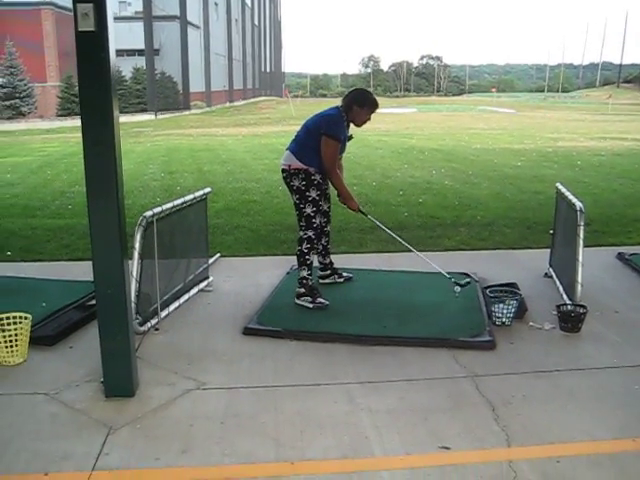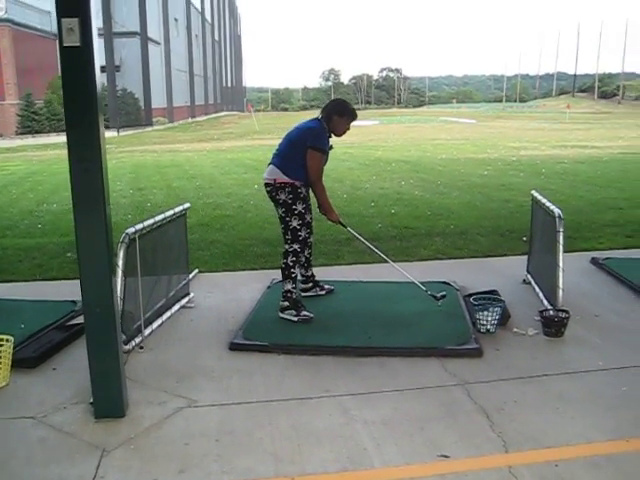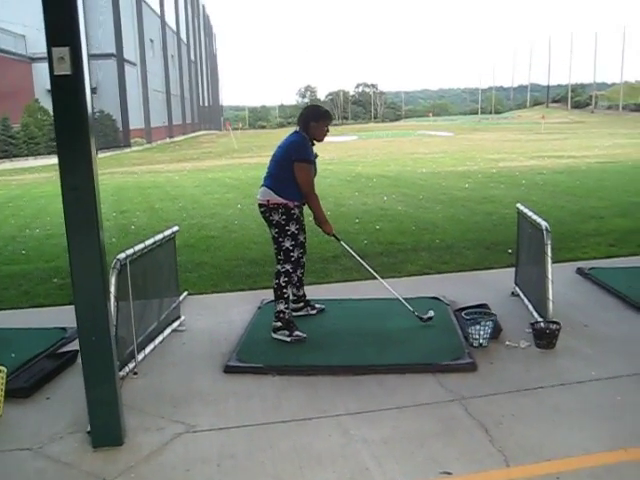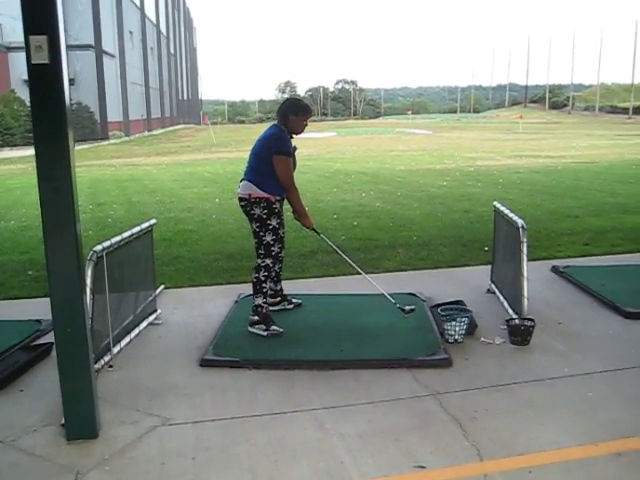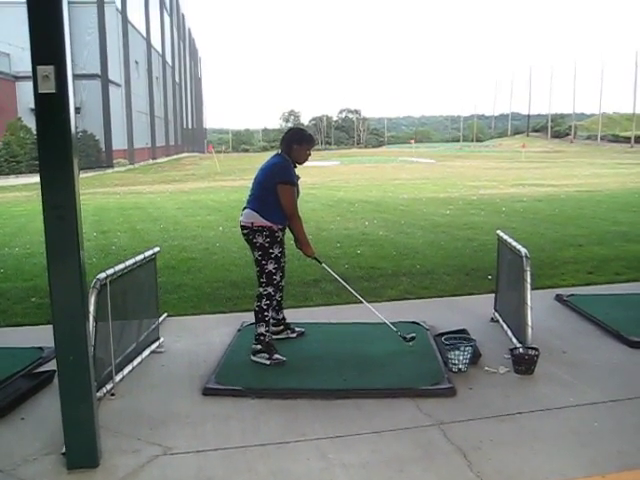
dt=1s
person 1, frame 1
left shoulder: (340, 120)
right shoulder: (334, 122)
left elbow: (336, 161)
right elbow: (330, 168)
left wrist: (342, 191)
right wrist: (348, 197)
left hip: (312, 170)
right hip: (299, 171)
left knee: (323, 221)
right knee: (310, 226)
left ankle: (326, 270)
right ankle: (304, 289)
person 1, frame 2
left shoulder: (316, 128)
right shoulder: (318, 134)
left elbow: (311, 176)
right elbow: (315, 179)
left wrist: (322, 204)
right wrist: (329, 210)
left hip: (292, 183)
right hip: (283, 184)
left knee: (305, 234)
right knee: (295, 240)
left ankle: (308, 283)
right ankle: (288, 302)
person 1, frame 3
left shoulder: (298, 141)
right shoulder: (301, 146)
left elbow: (301, 188)
right elbow: (308, 191)
left wrist: (317, 217)
right wrist: (323, 221)
left hip: (286, 205)
right hip: (278, 206)
left knee: (297, 254)
right knee: (287, 260)
left ankle: (298, 302)
right ankle: (281, 322)
person 1, frame 4
left shoulder: (278, 135)
right shoulder: (279, 139)
left elbow: (282, 182)
right elbow: (288, 183)
left wrist: (296, 210)
right wrist: (303, 214)
left hip: (266, 199)
right hip: (258, 200)
left knee: (276, 248)
right knee: (267, 254)
left ankle: (275, 297)
right ankle: (258, 316)
person 1, frame 5
left shoulder: (280, 164)
right shoulder: (283, 169)
left elbow: (284, 211)
right elbow: (292, 213)
left wrist: (297, 238)
right wrist: (305, 243)
left hip: (267, 227)
right hip: (260, 228)
left knee: (277, 277)
right knee: (268, 282)
left ankle: (278, 325)
right ankle: (261, 344)
